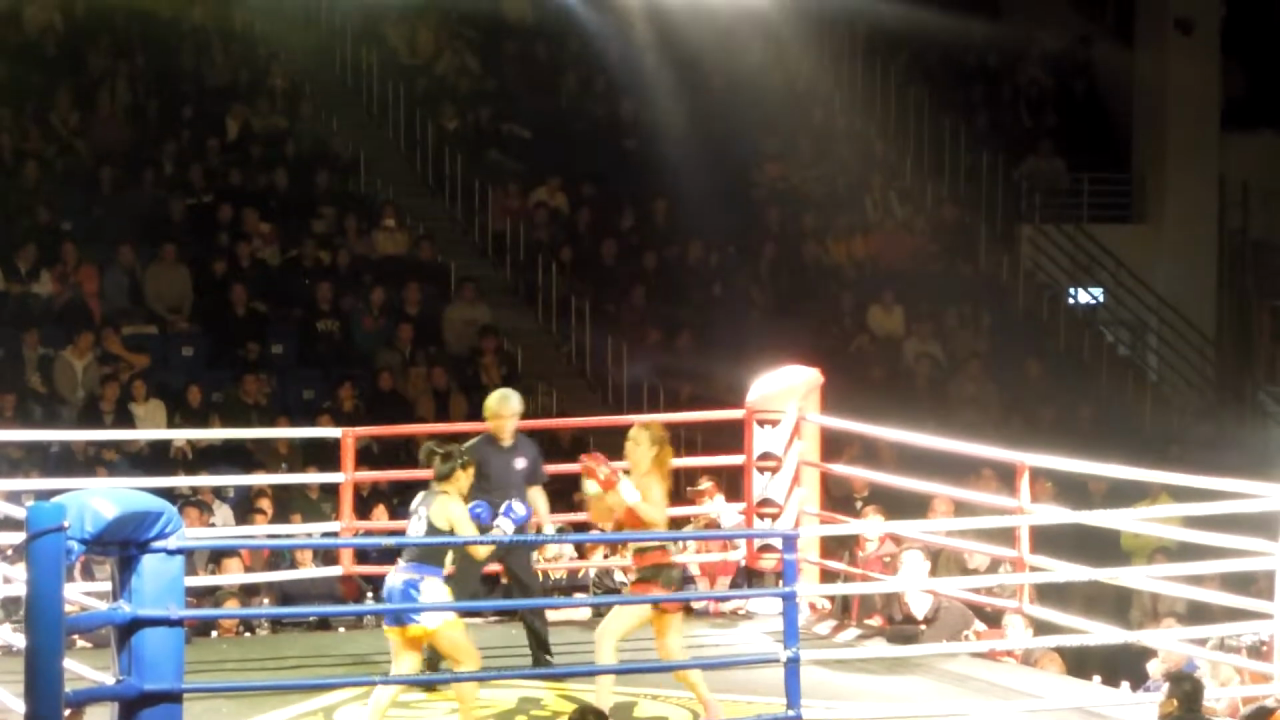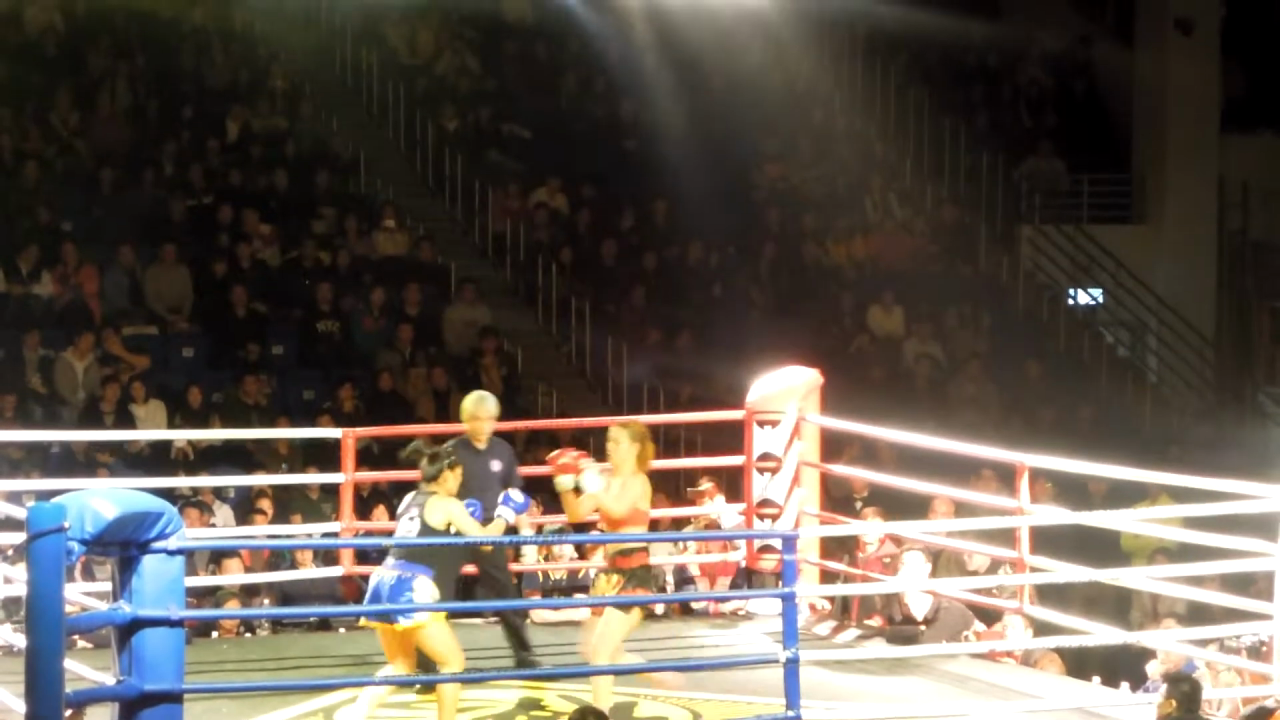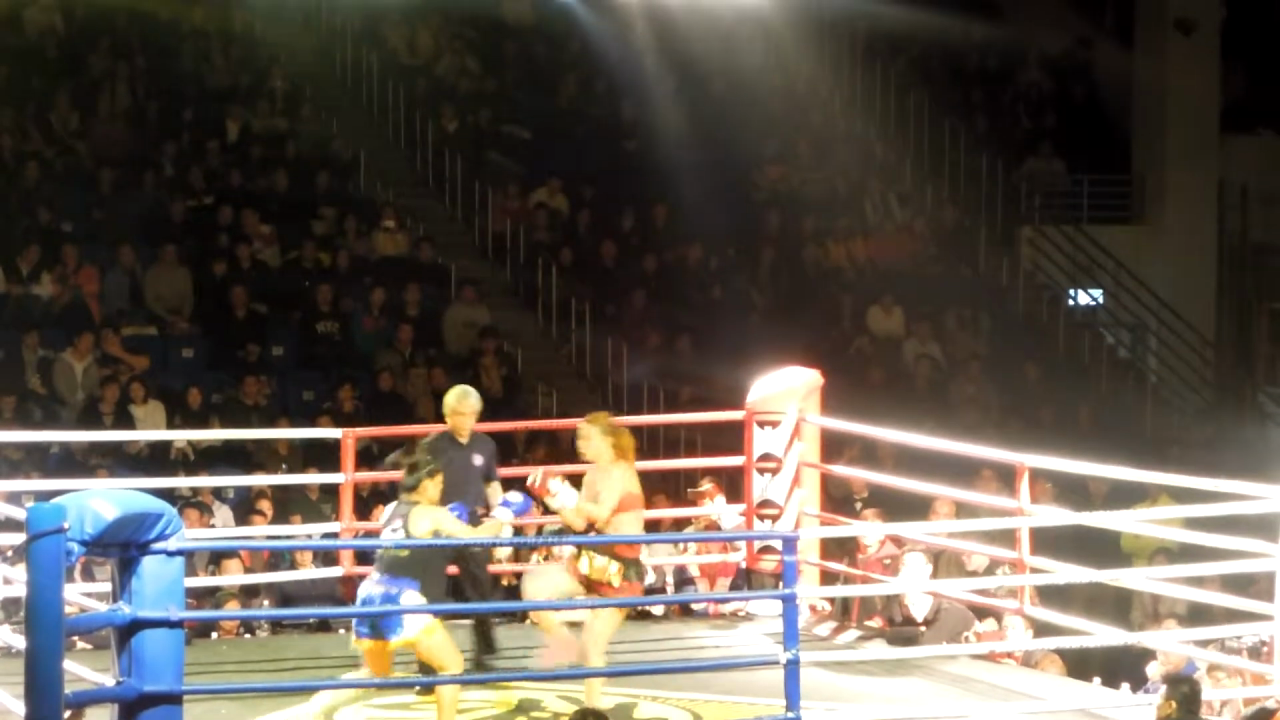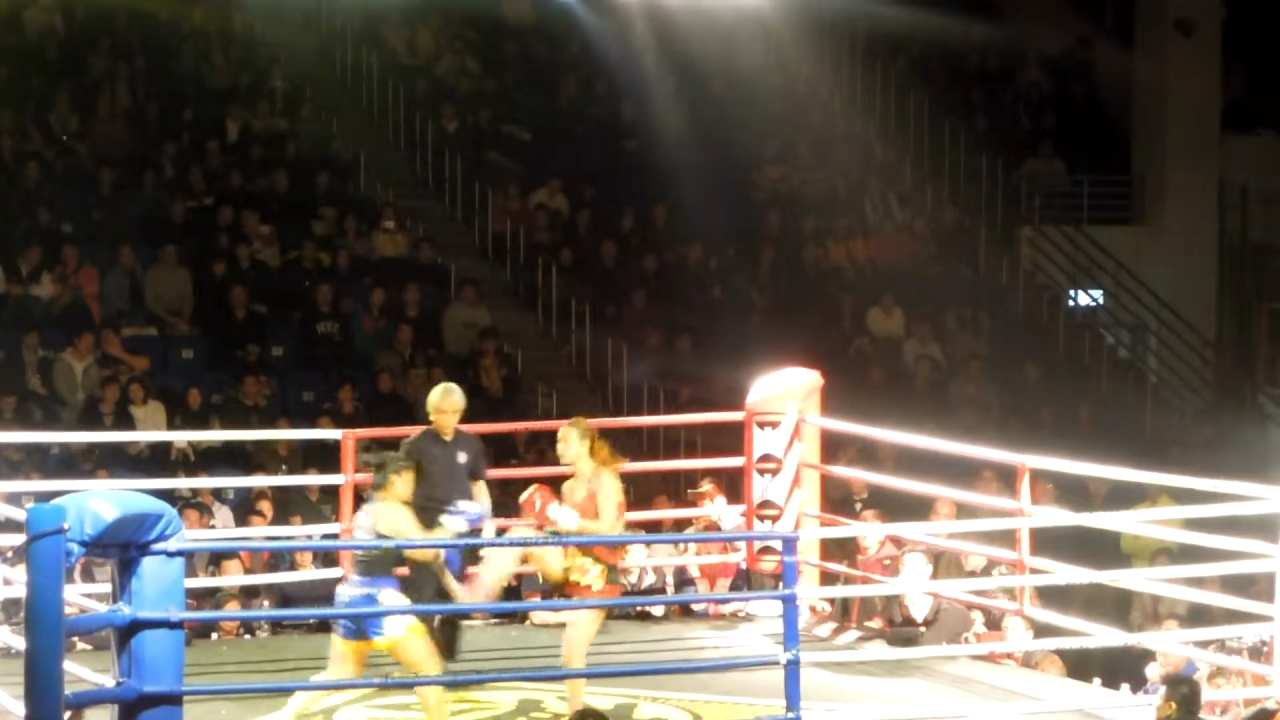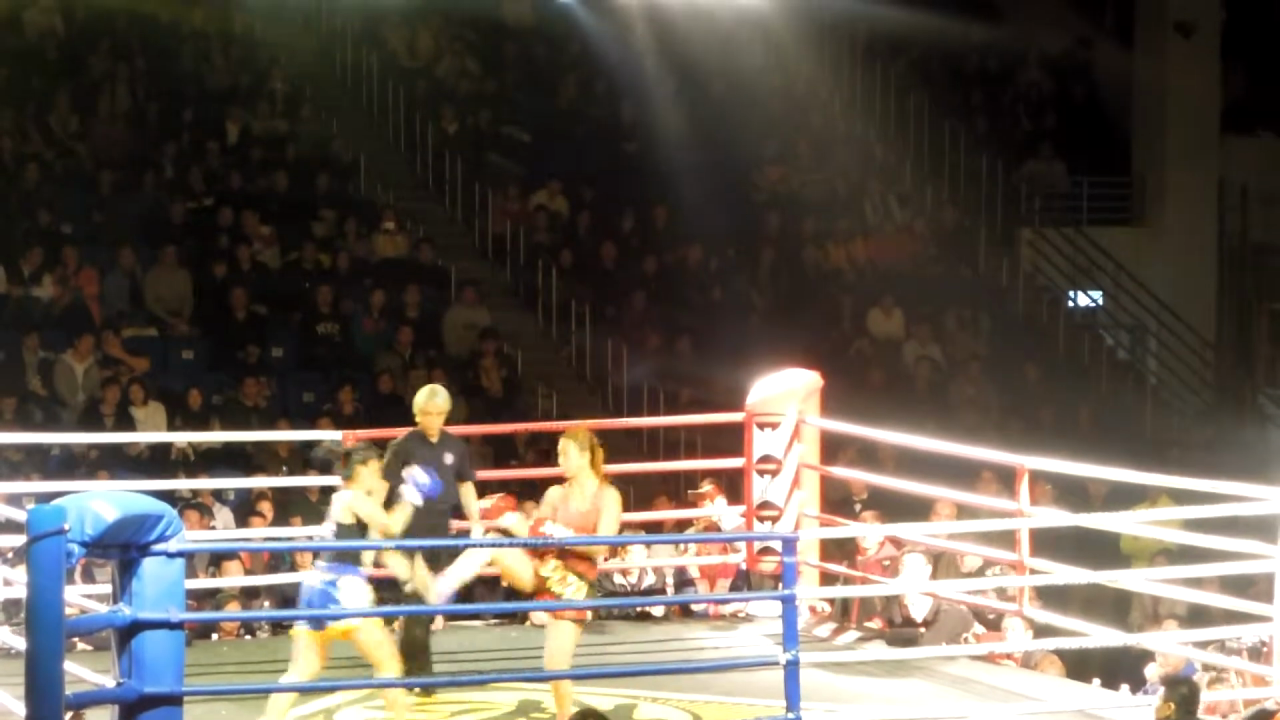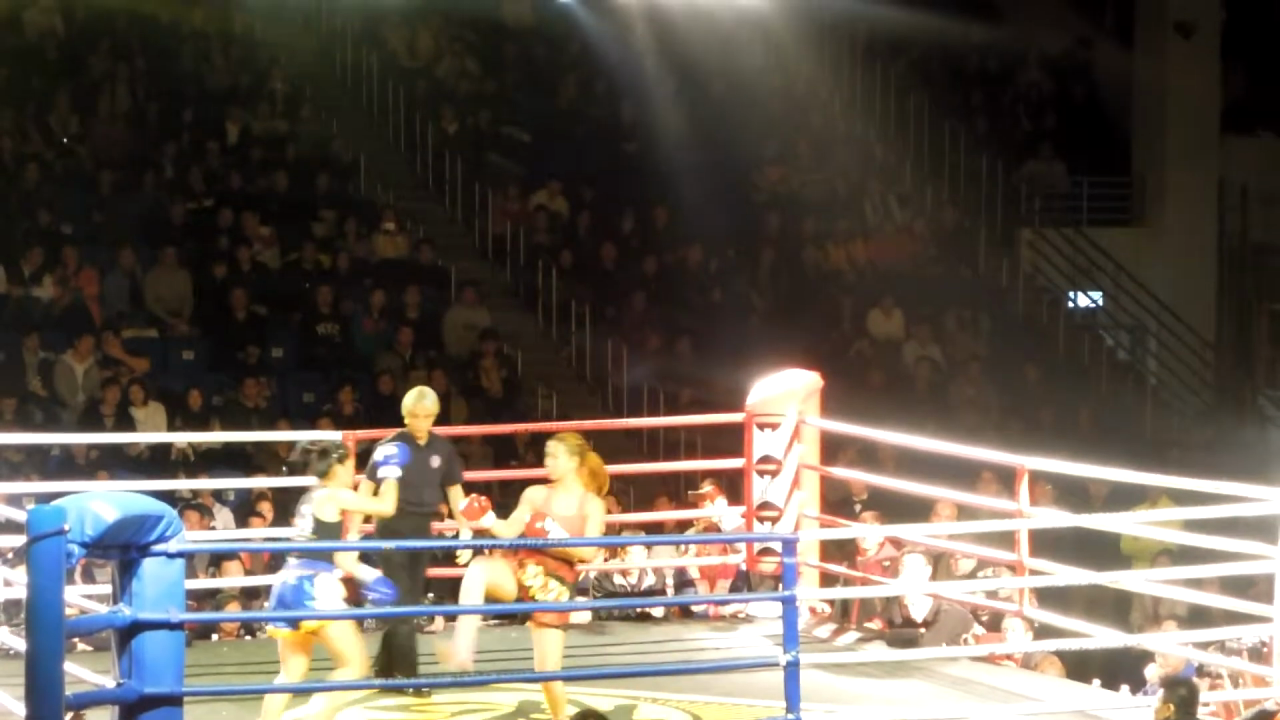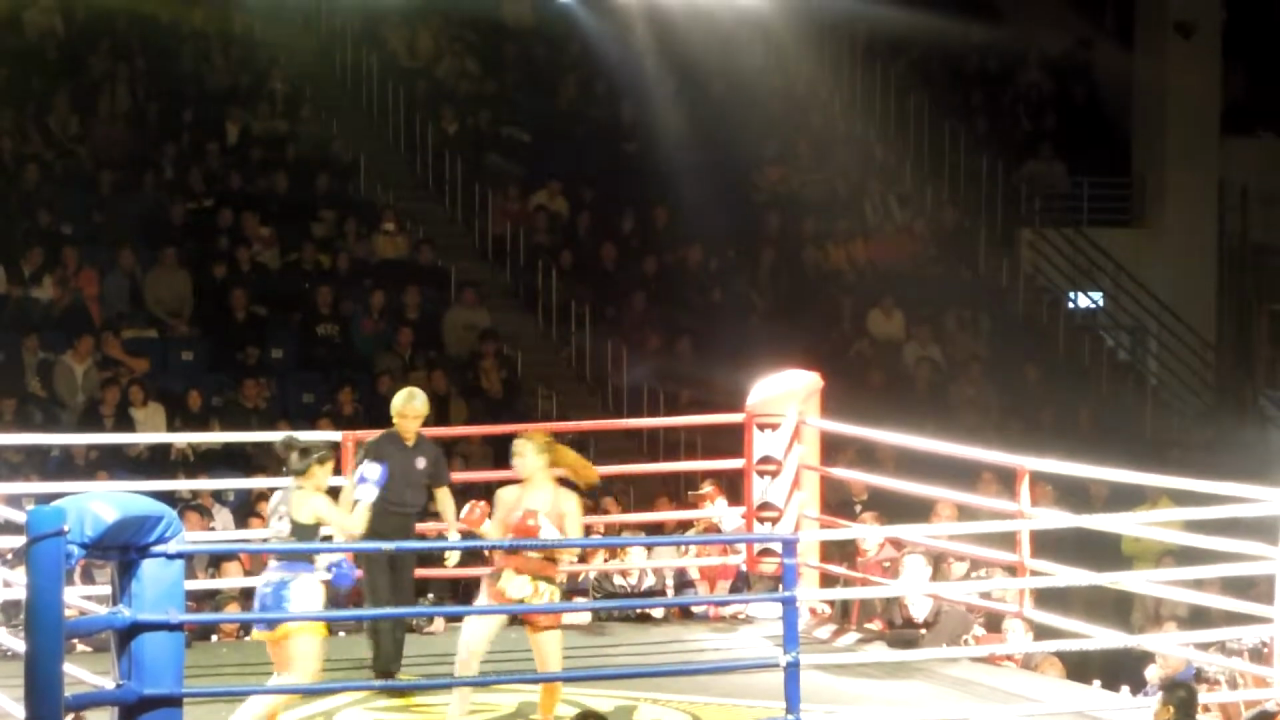
dt=0.1s
person 1, frame 1
left shoulder: (528, 449)
right shoulder: (475, 450)
left elbow: (535, 491)
left wrist: (548, 529)
left knee: (531, 595)
right knee: (458, 595)
left ankle: (542, 657)
right ankle: (432, 665)
person 1, frame 2
left shoulder: (504, 451)
right shoulder: (450, 452)
left elbow: (512, 492)
left wrist: (526, 530)
left knee: (506, 593)
right knee: (439, 599)
left ankle: (523, 656)
right ankle: (427, 670)
person 1, frame 3
left shoulder: (485, 445)
right shoulder: (432, 446)
left elbow: (492, 487)
left knee: (482, 593)
left ankle: (483, 656)
right ankle: (428, 670)
person 1, frame 4
left shoulder: (469, 443)
right shoulder: (417, 445)
left elbow: (478, 485)
left wrist: (488, 525)
right hip: (423, 527)
right knee: (424, 598)
left ankle: (445, 660)
person 1, frame 5
left shoulder: (456, 446)
right shoulder: (403, 446)
left elbow: (466, 487)
right elbow: (382, 487)
left wrist: (477, 529)
left hip: (439, 530)
right hip: (410, 527)
left ankle: (410, 667)
right ankle: (419, 673)
person 1, frame 6
left shoulder: (444, 448)
right shoulder: (390, 447)
left elbow: (455, 491)
right elbow: (366, 489)
left wrist: (465, 532)
right wrist: (354, 530)
left hip: (421, 531)
right hip: (392, 529)
left knee: (412, 602)
right knee: (399, 602)
left ankle: (386, 669)
right ankle: (408, 676)
person 1, frame 7
left shoulder: (430, 450)
right shoulder: (376, 446)
left elbow: (442, 492)
left wrist: (453, 535)
left hip: (405, 531)
right hip: (375, 529)
left knee: (400, 603)
right knee: (379, 601)
left ankle: (386, 671)
right ankle: (386, 673)
person 2, frame 1
left shoulder: (649, 482)
right shoulder: (632, 479)
left elbow: (658, 520)
right elbow: (600, 518)
left wrist: (631, 498)
right wrist: (592, 492)
left hip: (656, 576)
right hip: (652, 573)
left knee: (605, 635)
right knee: (671, 655)
person 2, frame 2
left shoulder: (635, 482)
right shoulder: (610, 476)
left elbow: (616, 511)
right elbow: (574, 514)
left wrist: (594, 482)
right wrist: (566, 485)
left hip: (633, 577)
right hip: (612, 574)
left knee: (599, 654)
right knee: (595, 651)
right ankle: (656, 672)
person 2, frame 3
left shoulder: (618, 472)
right shoulder: (592, 476)
left elbow: (600, 515)
right elbow: (579, 524)
left wrist: (569, 497)
right wrist: (552, 499)
left hip: (622, 567)
right hip: (594, 561)
left knee: (592, 649)
right knee: (533, 587)
right ankle: (562, 641)
person 2, frame 4
left shoulder: (605, 478)
right shoulder: (570, 486)
left elbow: (608, 529)
left wrist: (569, 521)
right wrist: (543, 518)
left hip: (601, 571)
right hip: (572, 559)
left knee: (572, 655)
right knee: (516, 538)
right ankle: (479, 594)
person 2, frame 5
left shoulder: (608, 496)
right shoulder: (555, 493)
left elbow: (602, 547)
right elbow: (538, 534)
left wrist: (565, 537)
right wrist: (507, 520)
left hip: (575, 583)
right hip: (543, 568)
left knee: (555, 665)
right knee: (490, 546)
right ankle: (439, 591)
person 2, frame 6
left shoulder: (592, 503)
right shoulder: (535, 494)
left elbow: (589, 553)
right elbow: (509, 531)
left wrist: (559, 539)
right wrist: (487, 521)
left hip: (553, 585)
right hip: (520, 571)
left knee: (548, 672)
right knee: (479, 570)
right ankle: (462, 649)
person 2, frame 7
left shoulder: (566, 498)
right shoulder: (507, 494)
left elbow: (573, 550)
right elbow: (496, 535)
left wrist: (549, 536)
right wrist: (482, 526)
left hip: (543, 587)
right hip: (506, 579)
left knee: (551, 674)
right knee: (470, 647)
person 3, frame 1
left shoulder: (422, 499)
right shoulder: (452, 504)
right elbow: (480, 551)
left wrist: (467, 520)
right wrist: (506, 523)
left hip: (398, 584)
right hip: (424, 589)
left knee: (404, 670)
right knee: (467, 662)
person 3, frame 2
left shoulder: (412, 499)
right shoulder: (446, 504)
right elbow: (484, 538)
right wrist: (506, 512)
left hip: (383, 583)
right hip: (411, 588)
left knee: (404, 667)
right knee: (453, 663)
person 3, frame 3
left shoulder: (394, 511)
right shoulder: (432, 515)
right elbow: (475, 537)
left wrist: (443, 528)
left hip: (370, 596)
right hip: (401, 600)
left knee: (375, 675)
right knee: (451, 666)
person 3, frame 4
left shoulder: (366, 512)
right shoulder: (394, 511)
right elbow: (425, 548)
left wrist: (439, 556)
right wrist: (455, 523)
left hip: (352, 595)
right hip: (380, 598)
left knee: (337, 674)
right knee: (430, 669)
person 3, frame 5
left shoulder: (341, 499)
right shoulder: (355, 499)
left elbow: (380, 534)
right elbow: (390, 527)
right wrist: (411, 495)
left hip: (317, 586)
right hip: (345, 589)
left knee: (302, 670)
right knee: (390, 666)
person 3, frame 6
left shoulder: (310, 498)
right shoulder: (336, 496)
right elbow: (384, 508)
left wrist: (367, 575)
right wrist: (390, 471)
left hip: (290, 583)
right hip: (317, 585)
left knee: (292, 673)
right knee: (357, 665)
person 3, frame 7
left shoulder: (279, 498)
right shoulder: (312, 499)
right elbow: (352, 530)
left wrist: (328, 563)
right wrist: (367, 492)
left hip: (271, 586)
right hip: (297, 588)
left knee: (285, 674)
right knee: (301, 677)
